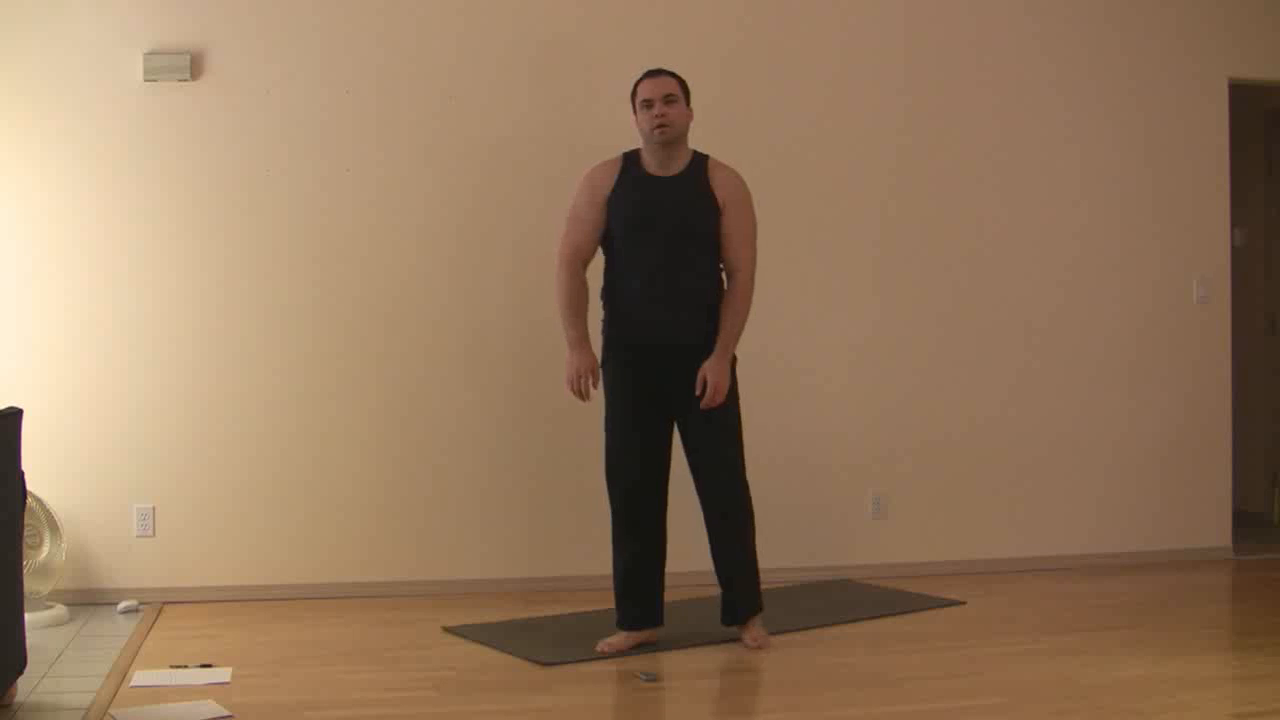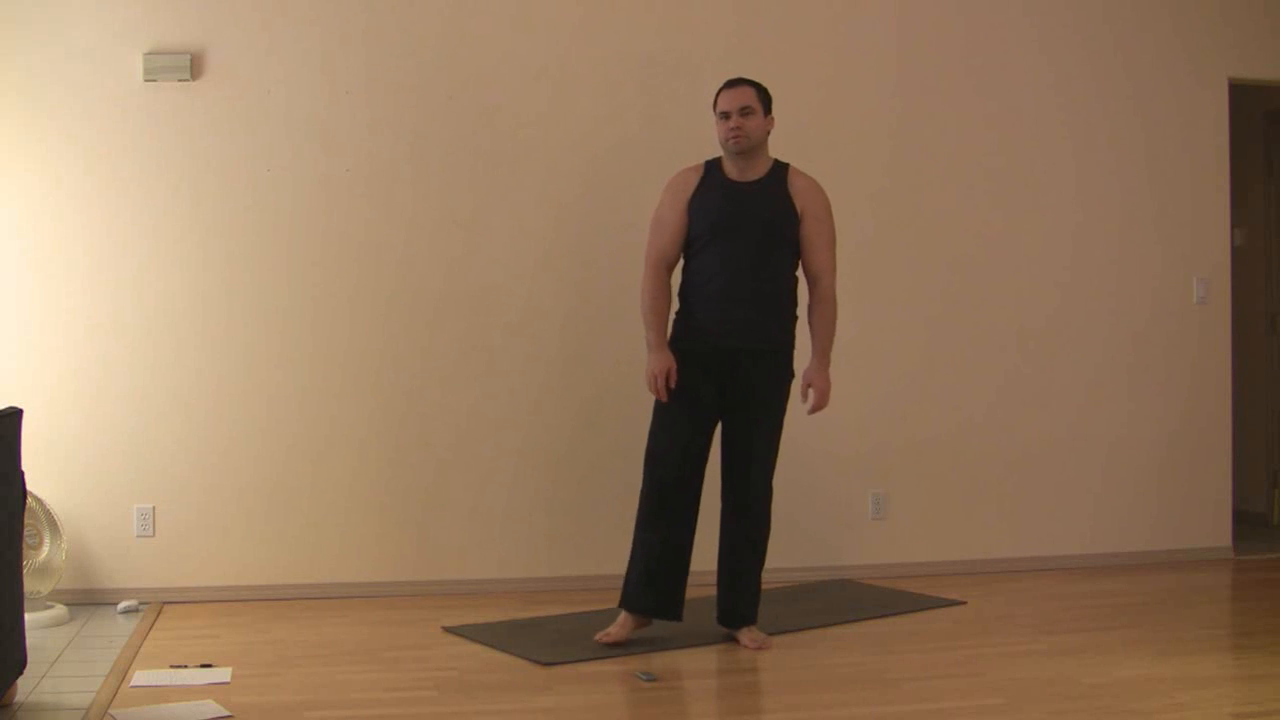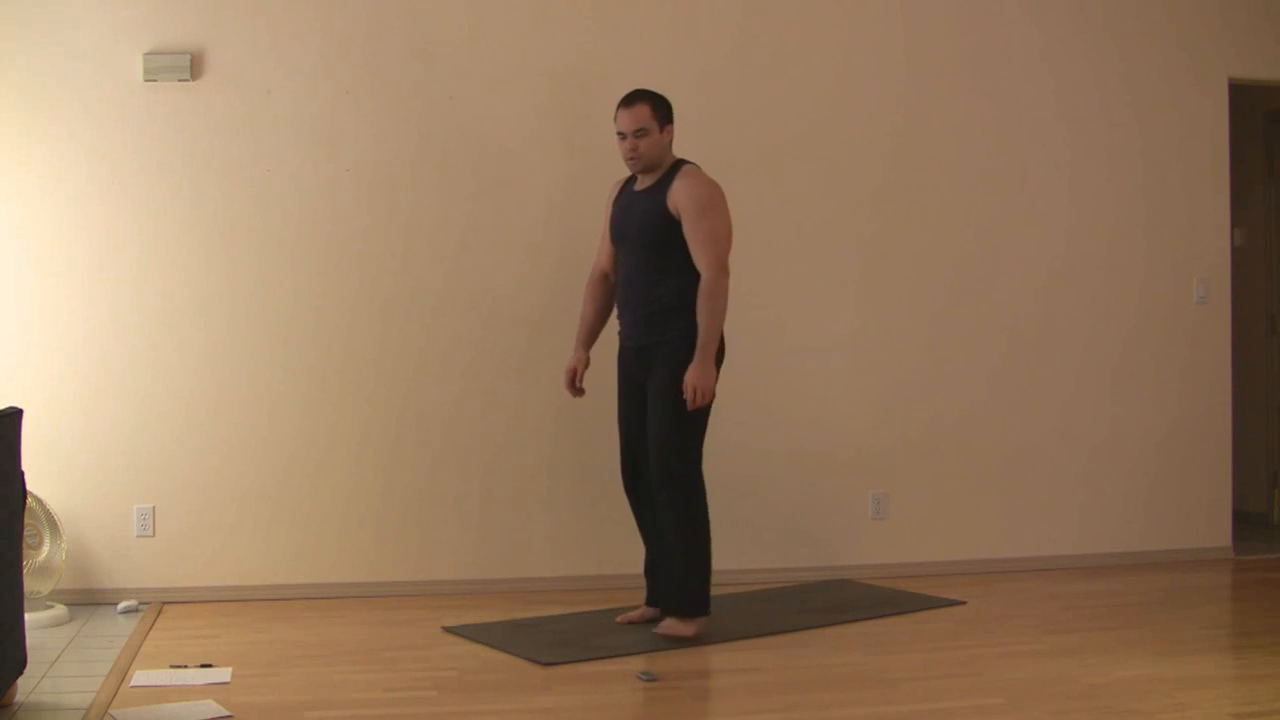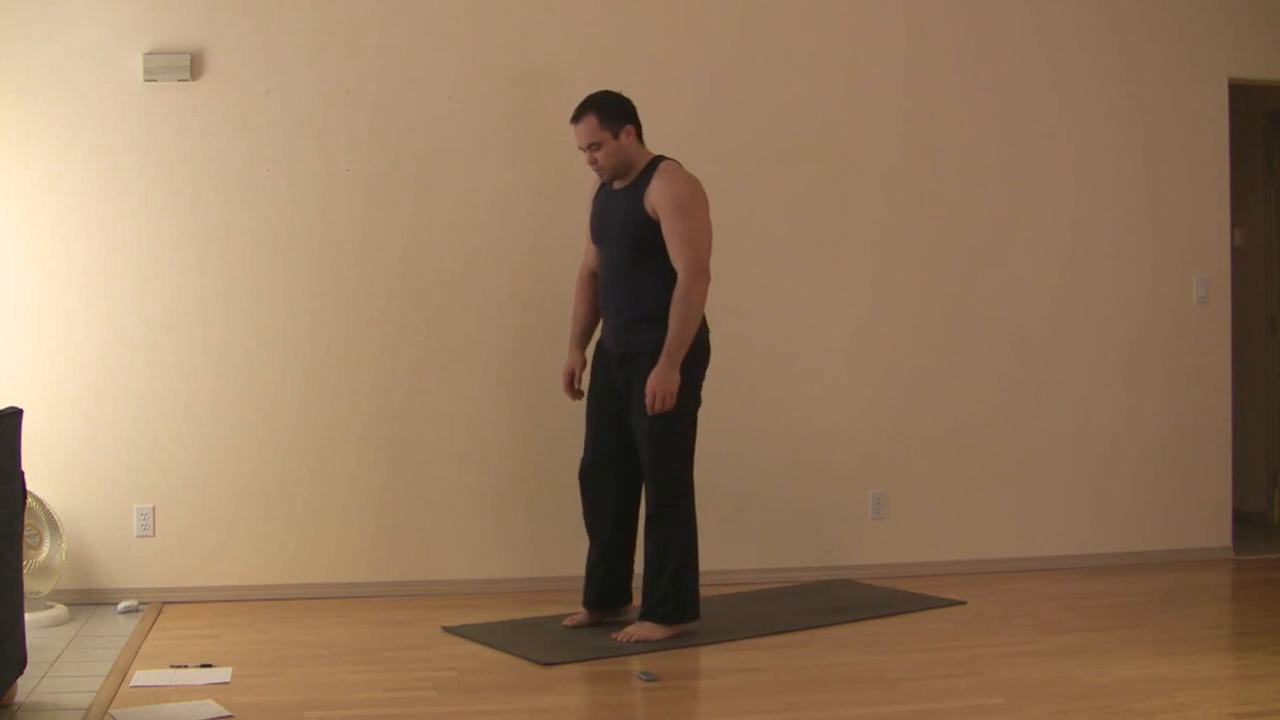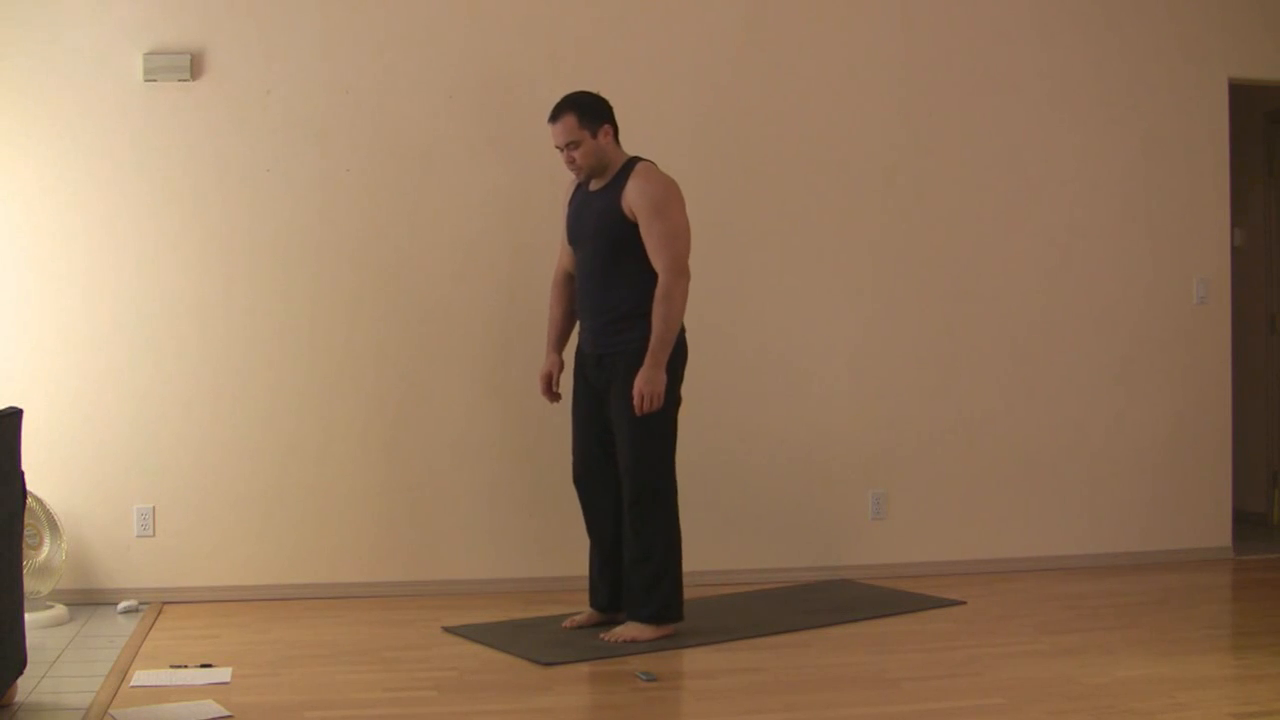
dt=1s
person 1, frame 1
left shoulder: (722, 183)
right shoulder: (605, 180)
left elbow: (741, 275)
right elbow: (571, 265)
left wrist: (722, 355)
right wrist: (577, 346)
left hip: (702, 357)
right hip: (630, 358)
left knee: (724, 484)
right knee: (632, 490)
left ankle: (746, 610)
right ankle: (638, 618)
person 1, frame 2
left shoulder: (802, 192)
right shoulder: (688, 184)
left elbow: (822, 282)
right elbow: (657, 269)
left wrist: (820, 360)
right wrist: (657, 348)
left hip: (765, 361)
right hip: (693, 356)
left knee: (750, 489)
right knee: (668, 478)
left ankle: (740, 614)
right ankle: (640, 605)
person 1, frame 3
left shoulder: (693, 188)
right shoulder: (621, 195)
left elbow: (714, 274)
right elbow: (604, 275)
left wrist: (704, 358)
right wrist: (582, 346)
left hip: (681, 351)
right hip: (635, 351)
left knee: (673, 471)
right knee: (640, 476)
left ankle: (689, 606)
right ankle: (664, 594)
person 1, frame 4
left shoulder: (672, 186)
right shoulder: (603, 192)
left elbow: (693, 276)
left wrist: (670, 365)
right wrist: (577, 348)
left hip: (664, 358)
right hip: (613, 354)
left knee: (665, 484)
right knee: (601, 476)
left ankle: (669, 610)
right ankle: (607, 596)
person 1, frame 5
left shoulder: (648, 186)
right shoulder: (578, 192)
left elbow: (673, 276)
right elbow: (566, 275)
left wrist: (656, 365)
right wrist: (553, 350)
left hip: (641, 358)
right hip: (593, 355)
left knee: (644, 483)
right knee: (594, 478)
left ankle: (655, 611)
right ankle: (611, 599)
